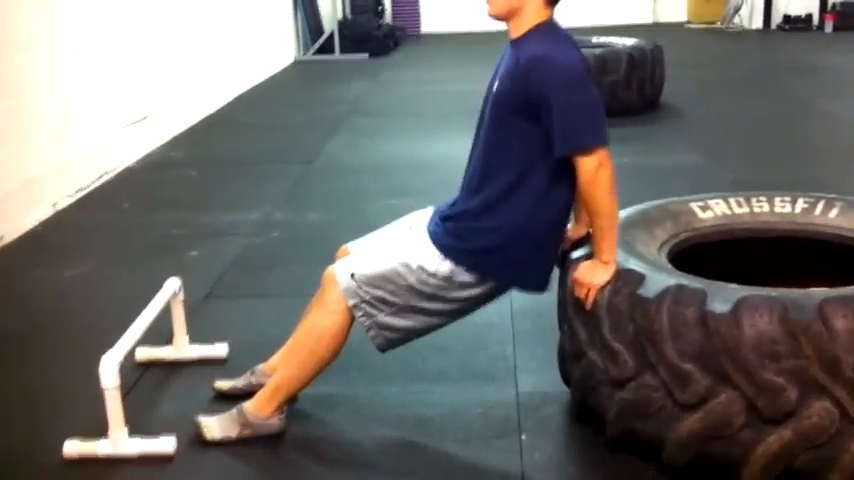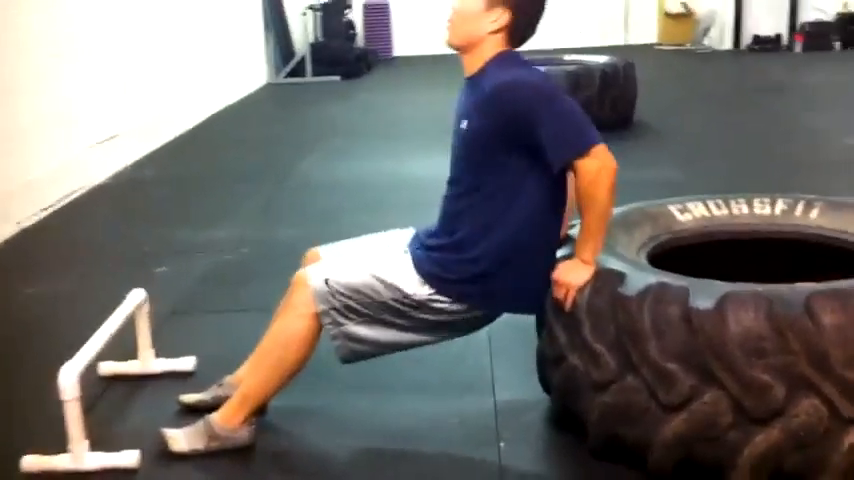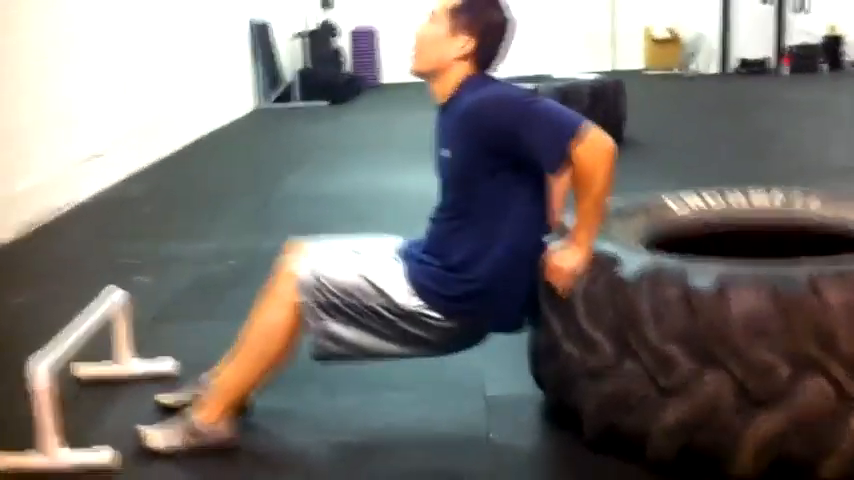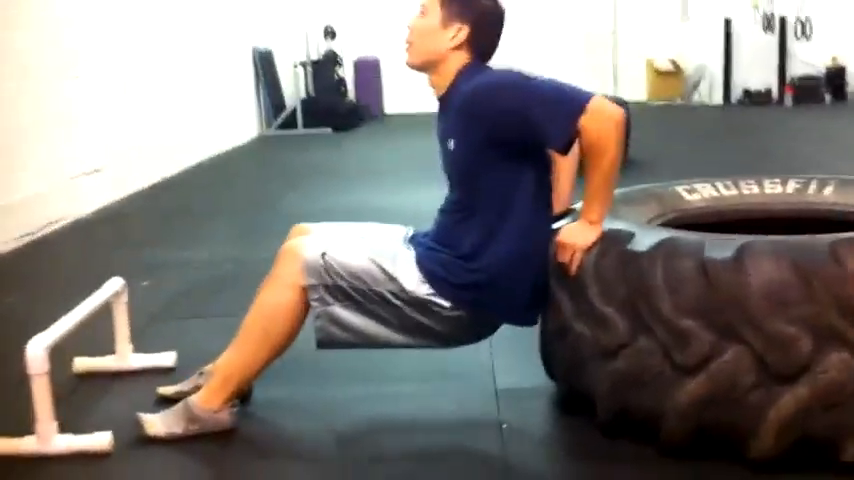
dt=0.3s
person 1, frame 1
left shoulder: (552, 62)
right shoulder: (528, 49)
left elbow: (593, 162)
right elbow: (577, 150)
left wrist: (604, 259)
right wrist: (578, 226)
left hip: (479, 250)
right hip: (460, 222)
left knee: (341, 284)
right knee: (348, 258)
left ankle: (261, 410)
right ankle: (275, 371)
person 1, frame 2
left shoulder: (514, 89)
right shoulder: (488, 83)
left elbow: (598, 164)
right elbow: (560, 158)
left wrist: (583, 260)
right wrist: (548, 237)
left hip: (461, 280)
right hip: (442, 252)
left knee: (311, 288)
right knee: (317, 262)
left ankle: (229, 422)
right ankle: (243, 384)
person 1, frame 3
left shoulder: (490, 108)
right shoulder: (464, 106)
left elbow: (596, 148)
right elbow: (552, 143)
left wrist: (577, 246)
right wrist: (538, 233)
left hip: (450, 297)
right hip: (434, 265)
left knee: (294, 279)
right knee: (300, 254)
left ankle: (209, 418)
right ankle: (223, 382)
person 1, frame 4
left shoulder: (489, 94)
right shoulder: (464, 94)
left elbow: (604, 119)
right elbow: (558, 132)
left wrist: (588, 221)
right wrist: (554, 211)
left hip: (460, 286)
right hip: (445, 256)
left knee: (299, 261)
right knee: (304, 239)
left ankle: (209, 404)
right ankle: (224, 374)
